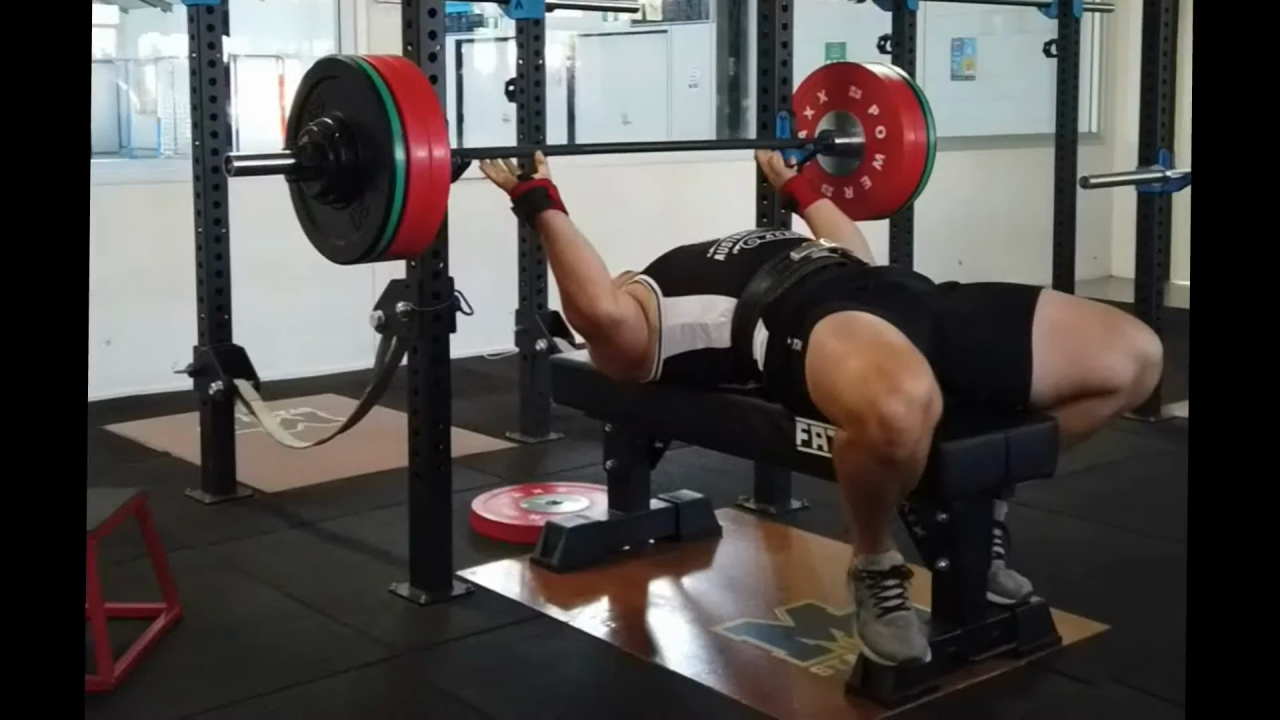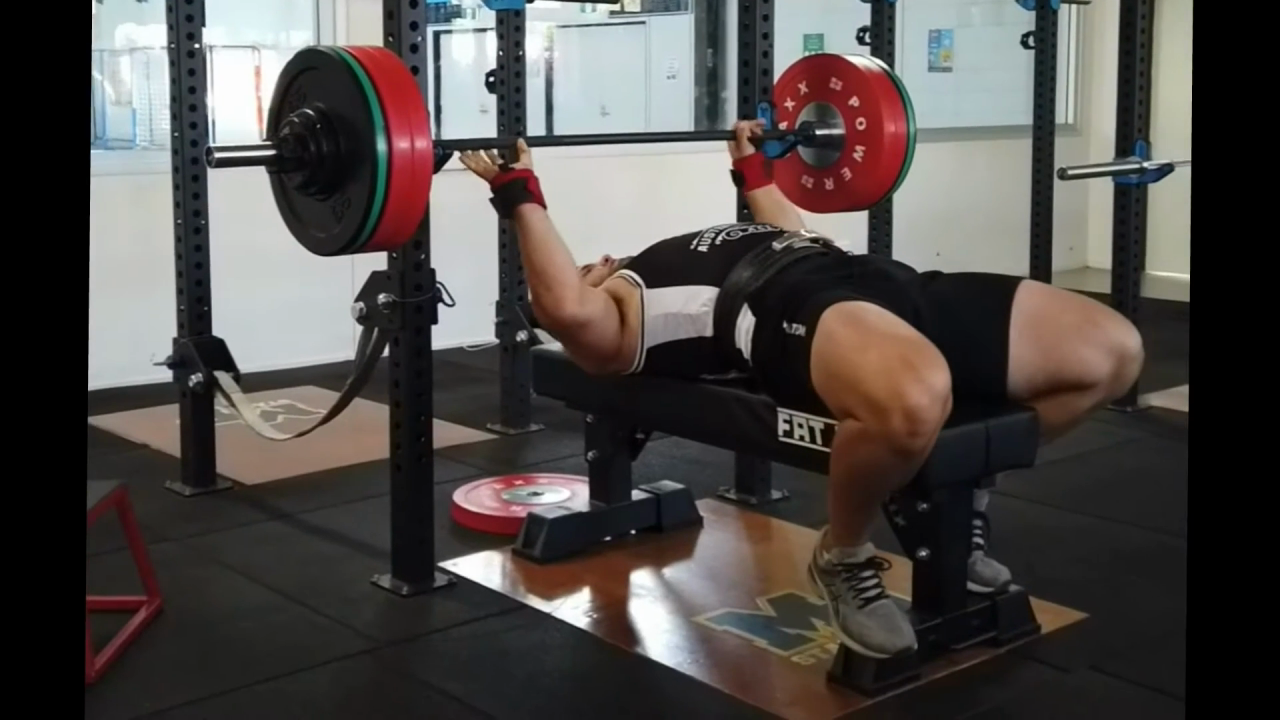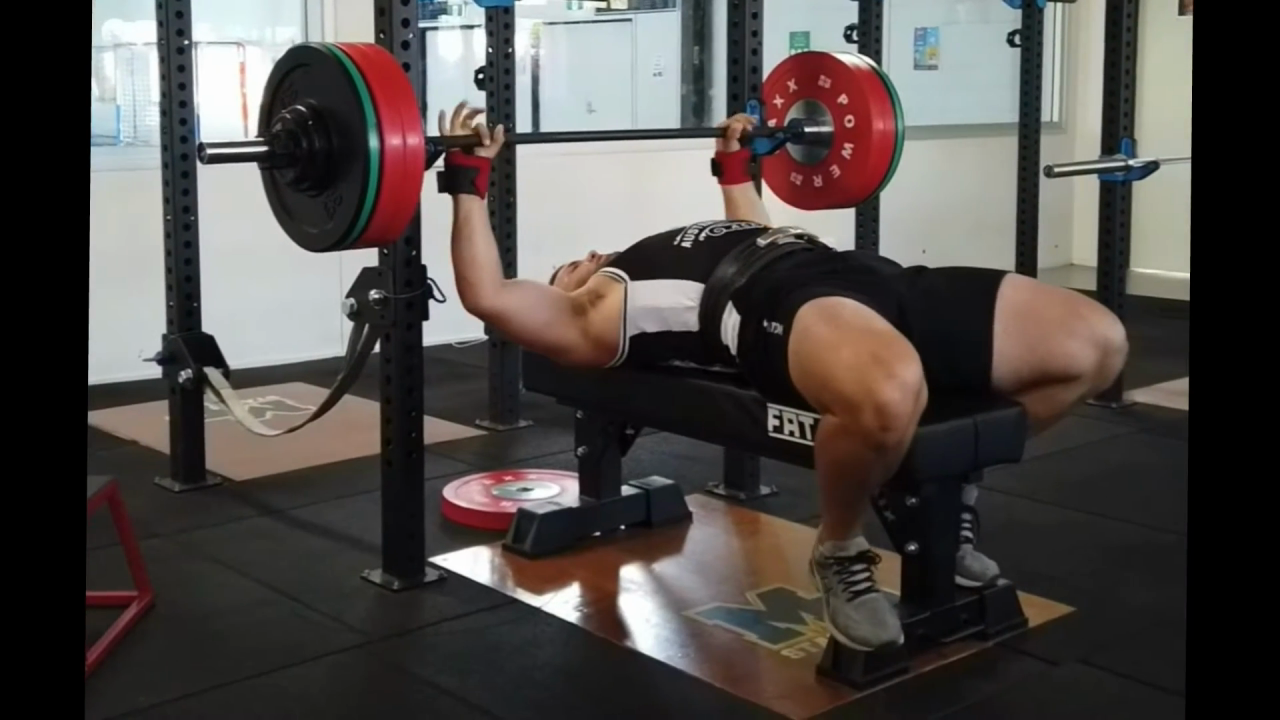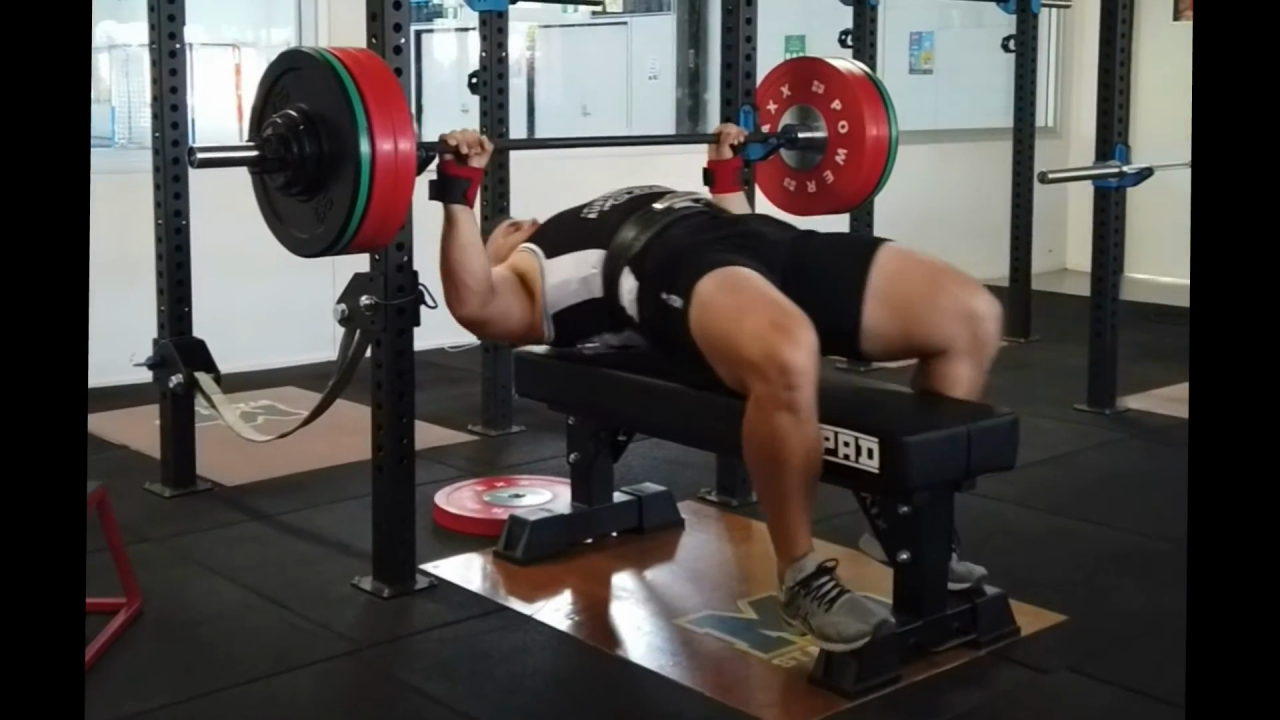
dt=0.7s
person 1, frame 1
left shoulder: (711, 279)
right shoulder: (629, 339)
left elbow: (853, 257)
right elbow: (599, 308)
left wrist: (793, 184)
right wrist: (539, 203)
left knee: (1132, 357)
right knee: (900, 405)
right ankle: (874, 566)
person 1, frame 2
left shoulder: (667, 275)
right shoulder: (610, 327)
left elbow: (784, 237)
right elbow: (565, 309)
left wrist: (748, 166)
right wrist: (518, 193)
left knee: (1112, 351)
right knee: (913, 401)
right ankle: (842, 558)
person 1, frame 3
left shoulder: (648, 271)
right shoulder: (588, 320)
left elbow: (754, 242)
right elbow: (486, 296)
left wrist: (733, 162)
right wrist: (467, 178)
left knee: (1097, 343)
right knee: (889, 395)
right ankle: (839, 552)
person 1, frame 4
left shoulder: (590, 229)
right shoulder: (520, 282)
right elbow: (473, 304)
left wrist: (725, 171)
right wrist: (458, 193)
left knee: (970, 313)
right knee: (786, 356)
right ankle: (802, 576)
